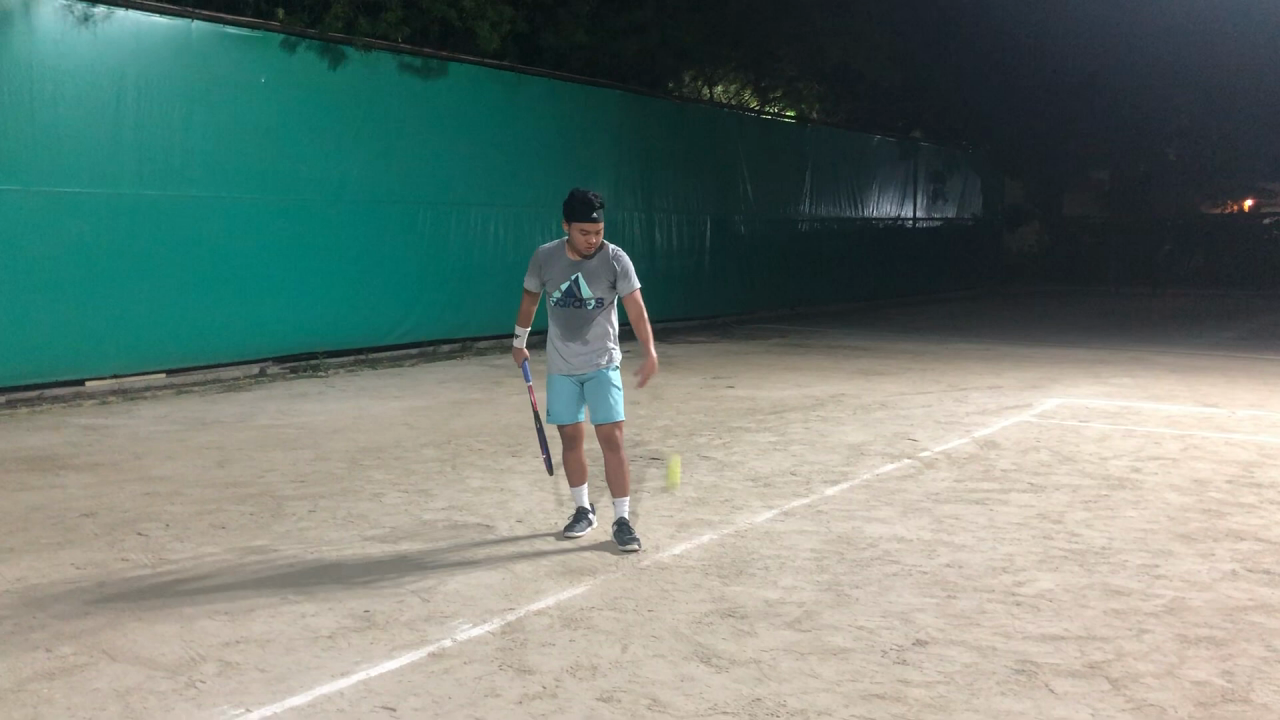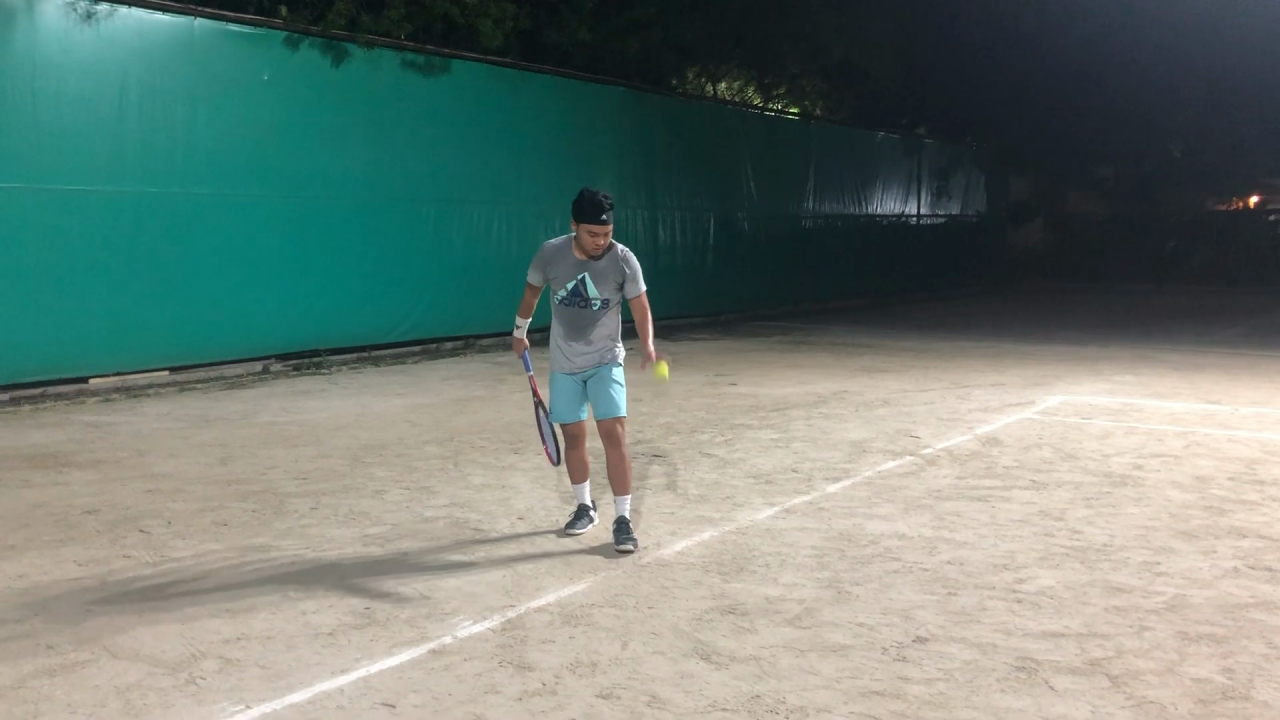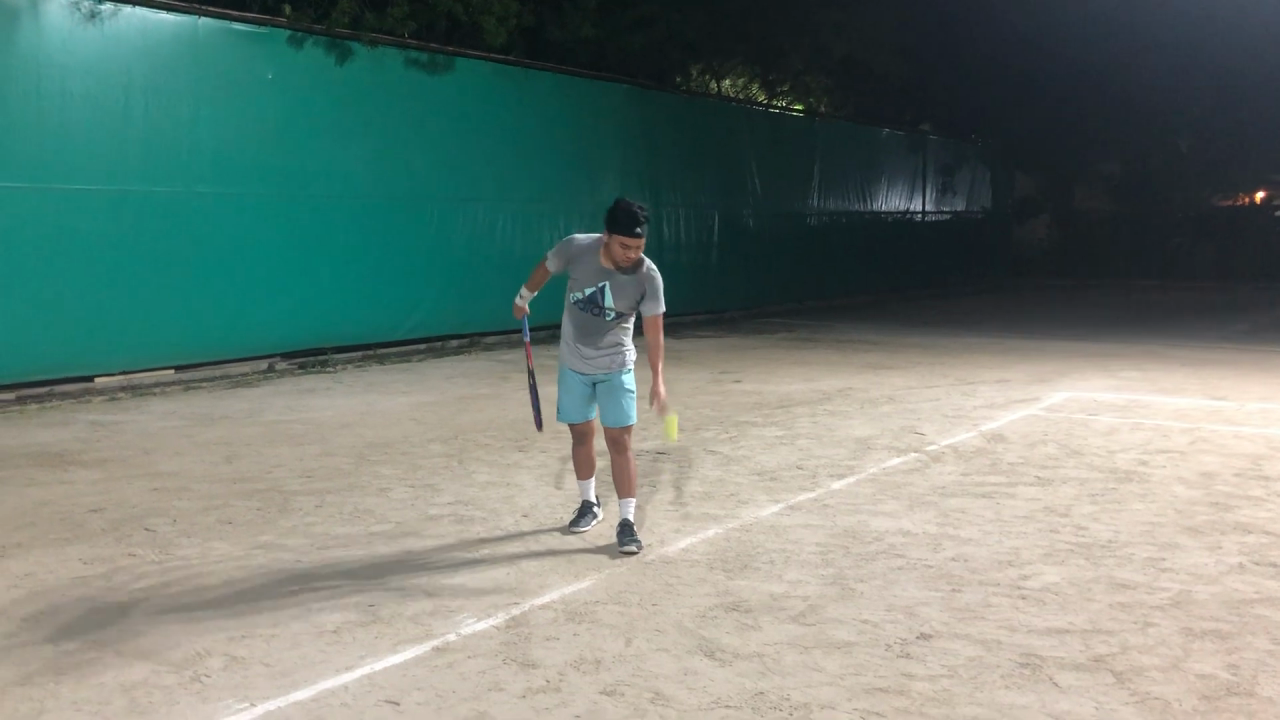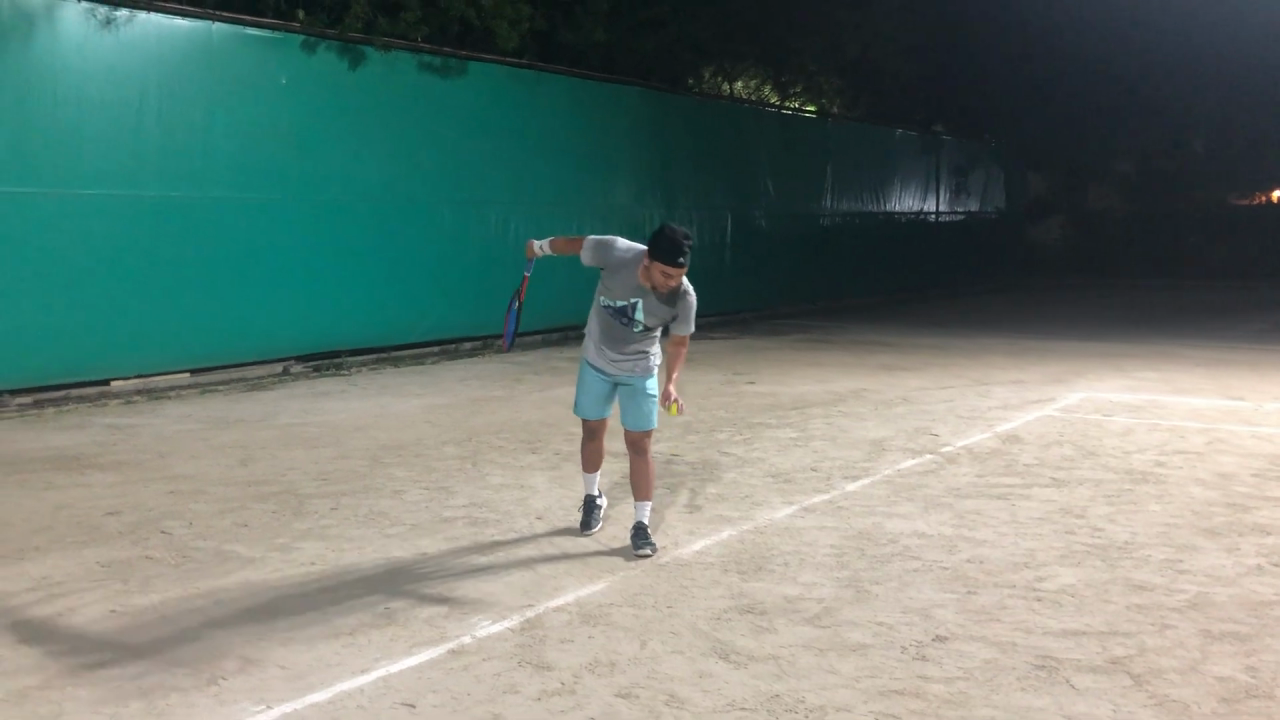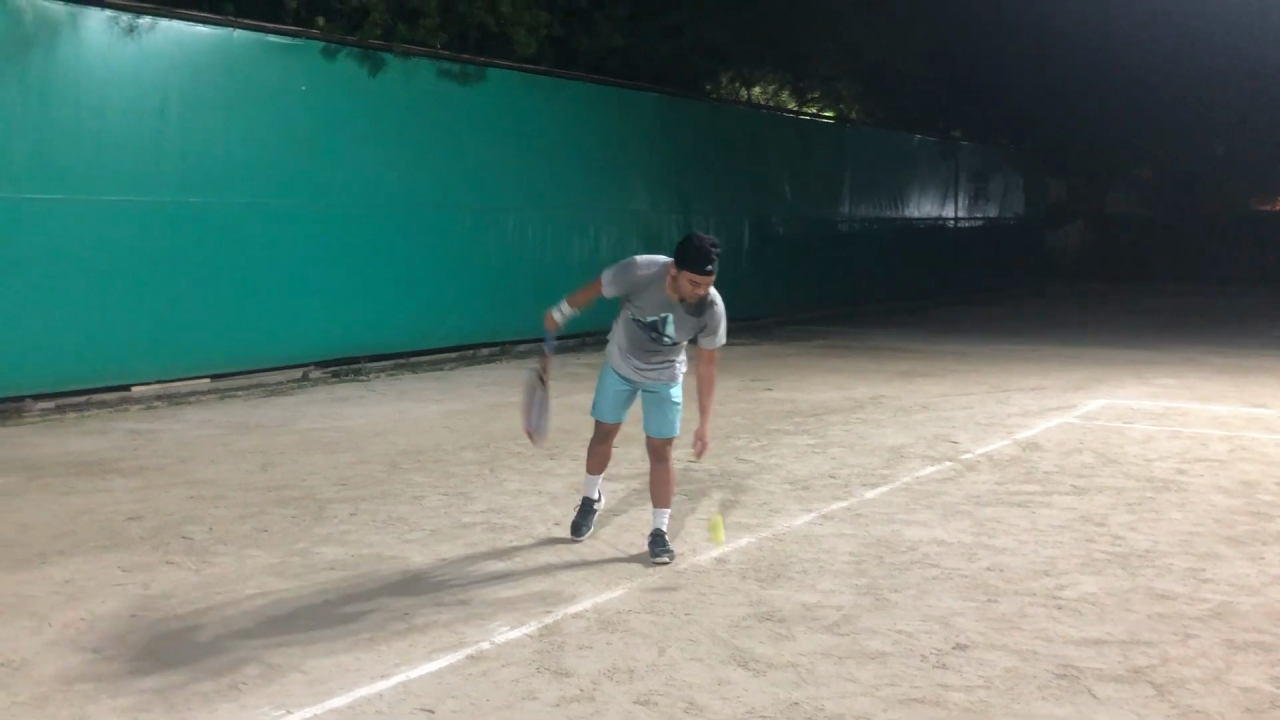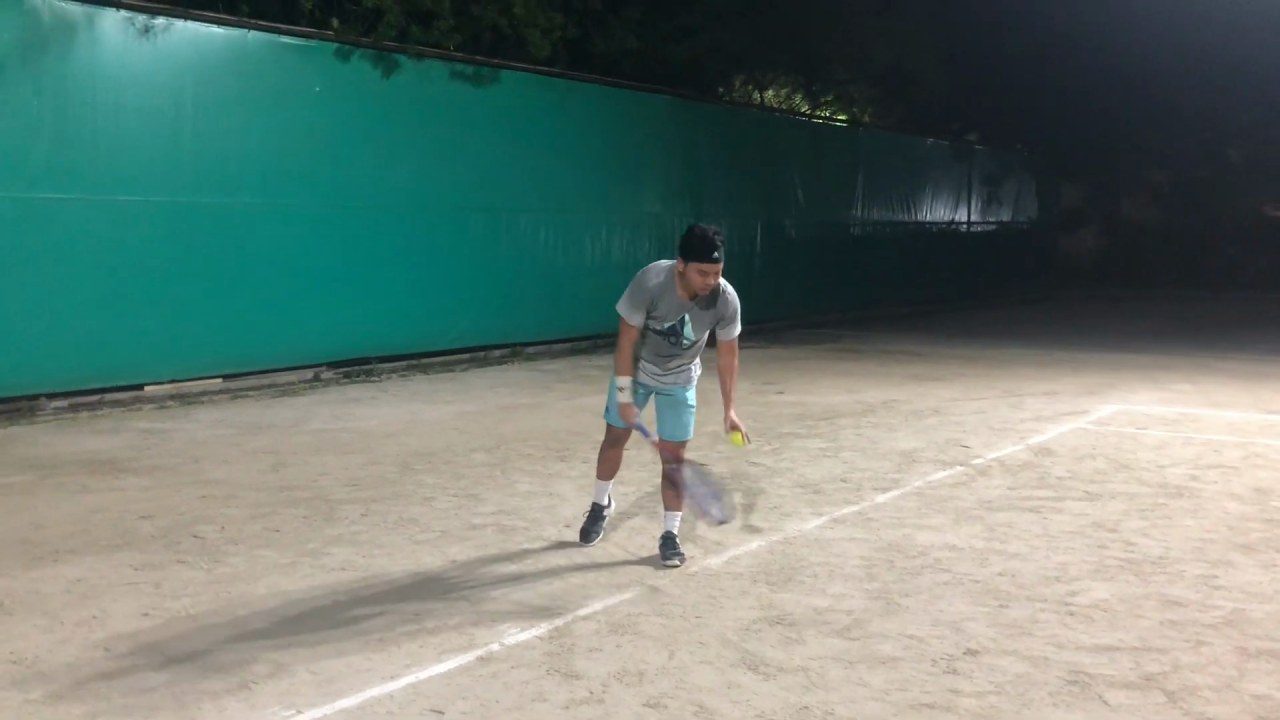
dt=0.3s
person 1, frame 1
left shoulder: (616, 259)
right shoulder: (544, 257)
left elbow: (635, 307)
right elbow: (530, 298)
left wrist: (649, 351)
right wrist: (519, 341)
left hip: (603, 365)
right hip: (561, 367)
left knee: (611, 439)
right knee: (571, 438)
left ankle: (622, 520)
right ankle: (583, 510)
person 1, frame 2
left shoulder: (624, 260)
right shoulder: (550, 253)
left elbow: (641, 309)
right elbow: (532, 291)
left wrist: (647, 345)
right wrist: (519, 332)
left hip: (605, 362)
right hip: (564, 365)
left knee: (614, 435)
right knee: (573, 436)
left ankle: (622, 519)
right ankle: (585, 507)
person 1, frame 3
left shoulder: (649, 277)
right shoulder: (576, 249)
left elbow: (653, 330)
right elbow: (545, 268)
left wrist: (658, 380)
right wrist: (523, 298)
left hip: (616, 366)
right hip: (574, 364)
left knee: (619, 440)
right knee: (581, 434)
left ankle: (627, 522)
right ankle: (589, 504)
person 1, frame 4
left shoulder: (684, 298)
right shoulder: (615, 253)
left elbow: (679, 343)
right elbow: (576, 244)
left wrist: (671, 383)
right wrist: (541, 247)
left hip: (640, 369)
right hip: (596, 359)
left knee: (639, 443)
right knee: (592, 430)
left ankle: (641, 524)
right ankle: (593, 498)
person 1, frame 5
left shoulder: (712, 309)
right shoulder: (639, 271)
left elbow: (707, 364)
right elbow: (596, 289)
left wrist: (703, 422)
right wrist: (561, 312)
left hip: (665, 377)
right hip: (620, 365)
left knee: (660, 451)
right knee: (603, 434)
left ankle: (659, 532)
right ankle: (591, 498)
person 1, frame 6
left shoulder: (726, 300)
right shoulder: (649, 282)
left elbow: (728, 355)
right elbow: (626, 342)
left wrist: (729, 408)
right wrist: (623, 395)
left hip: (680, 380)
right hip: (636, 370)
left knee: (674, 453)
right knee: (615, 437)
left ankle: (670, 535)
right ankle: (601, 504)
